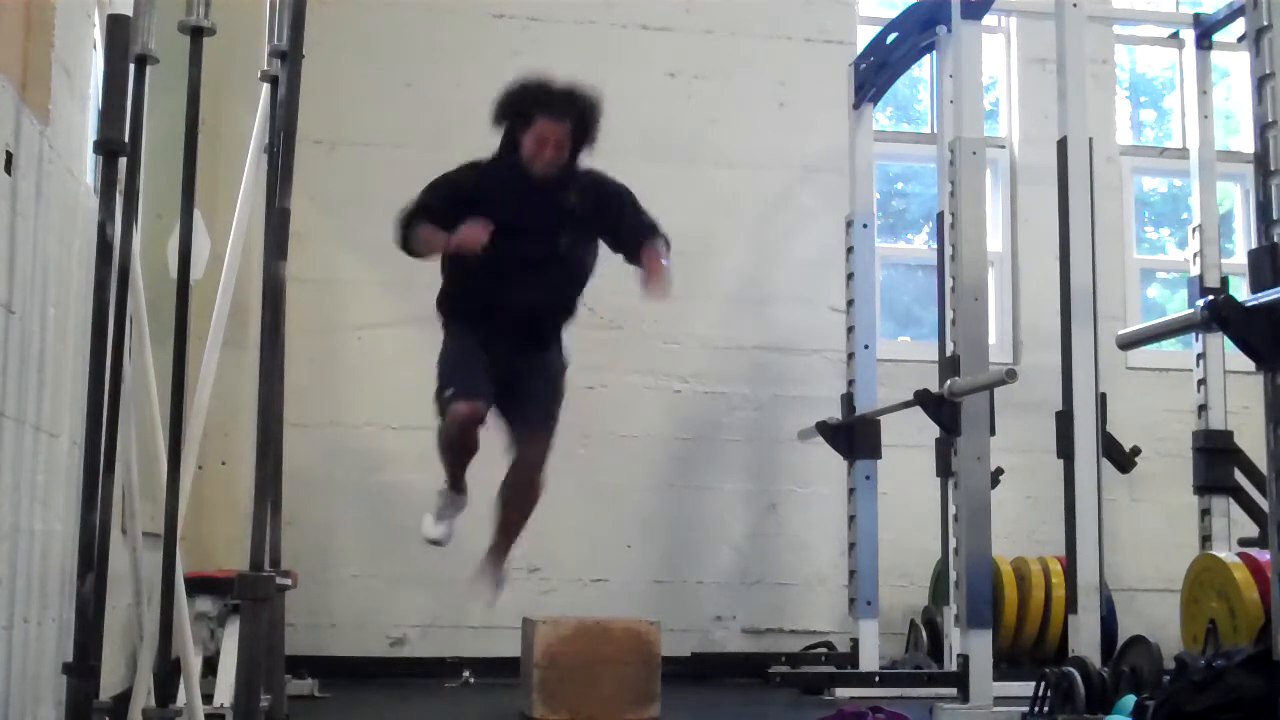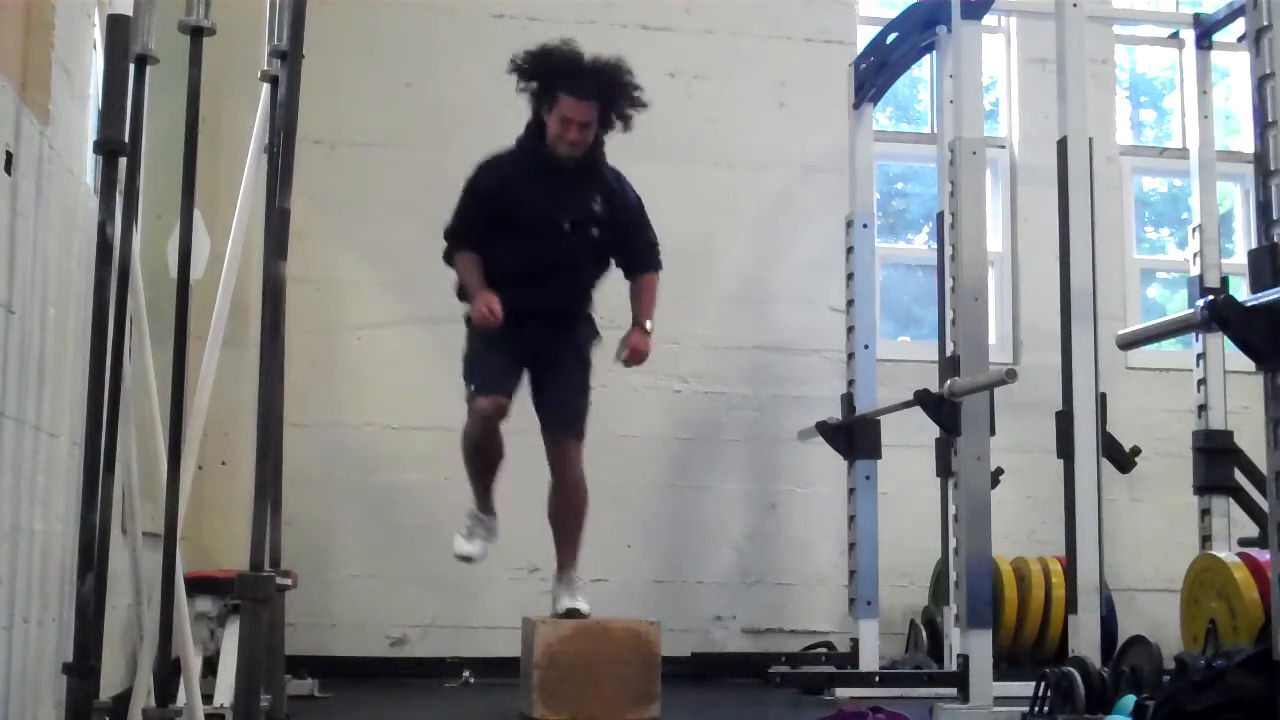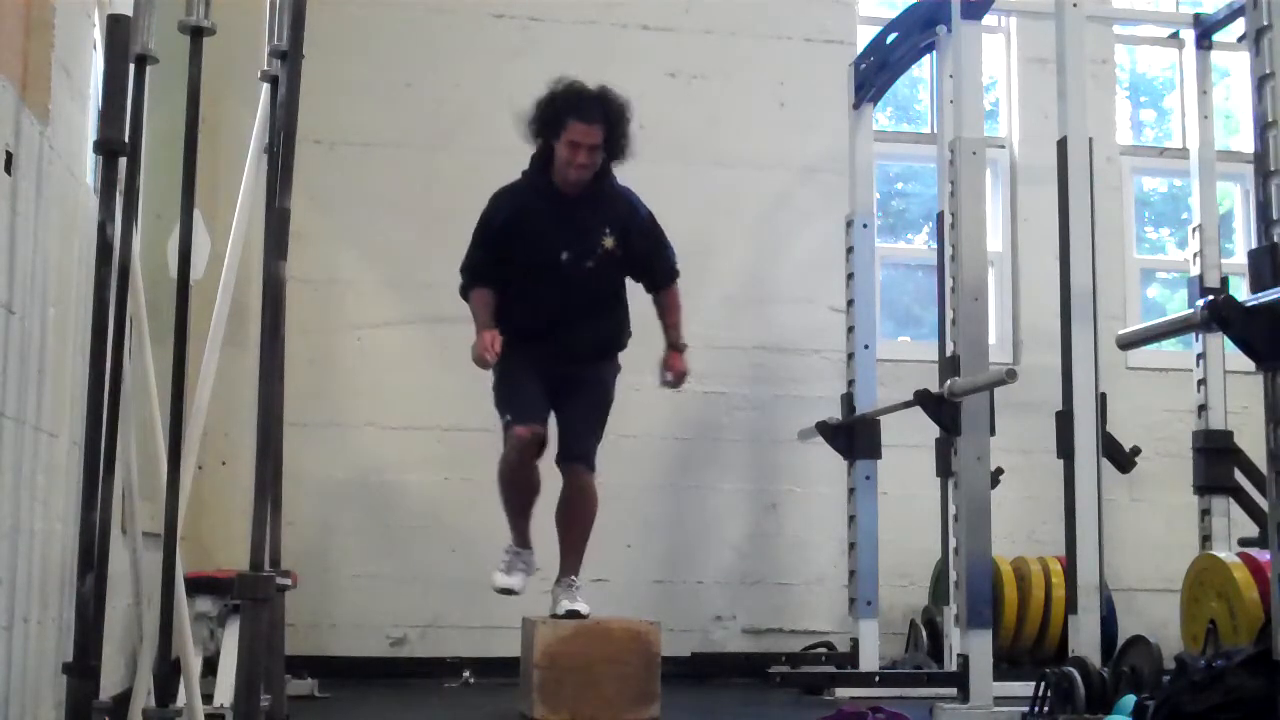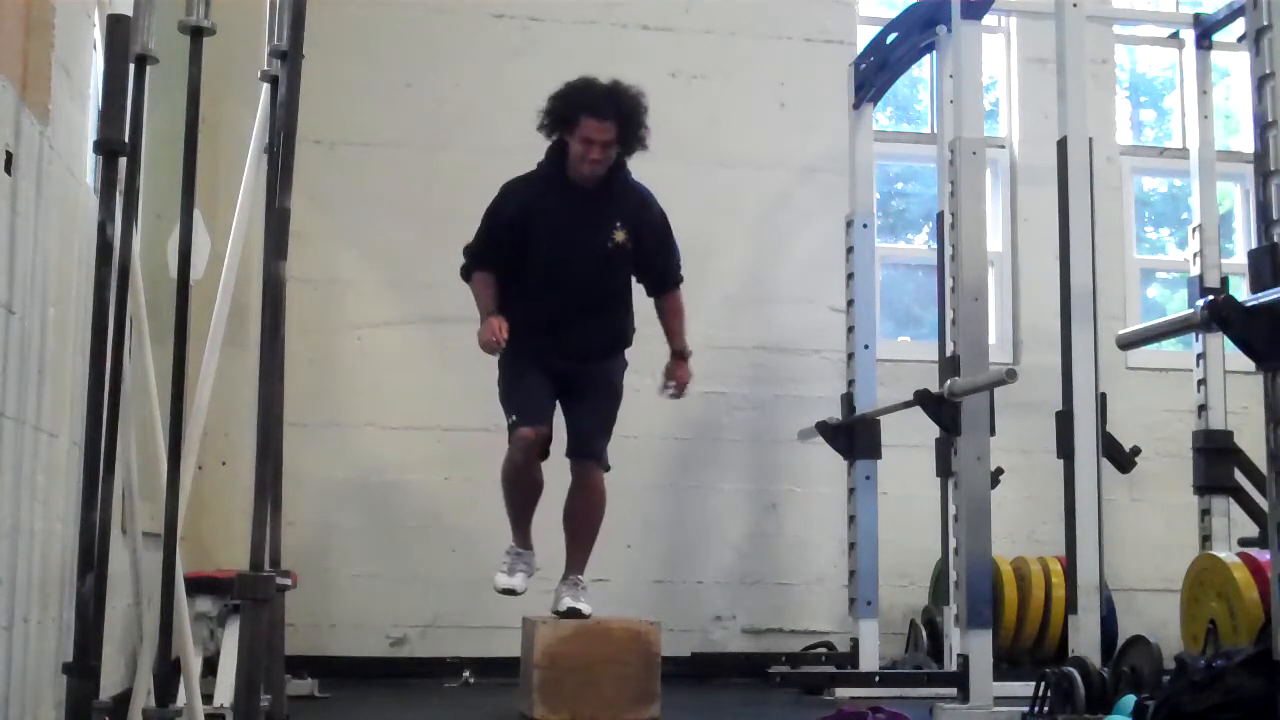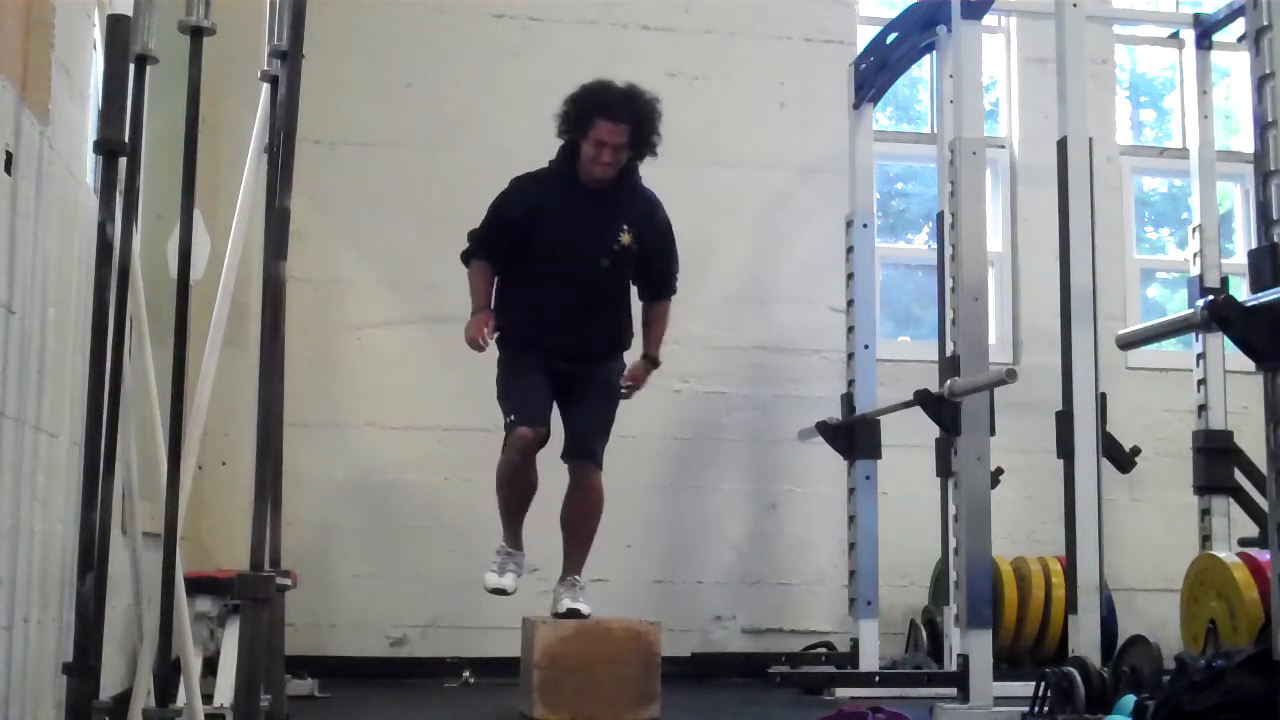
dt=0.2s
person 1, frame 1
left shoulder: (592, 192)
right shoulder: (477, 182)
left elbow: (644, 233)
right elbow: (412, 230)
left wrist: (654, 264)
right wrist: (448, 242)
left hip: (538, 344)
right hip: (475, 331)
left knee: (532, 455)
right knee: (463, 416)
left ankle: (495, 561)
right ankle: (453, 493)
person 1, frame 2
left shoulder: (610, 187)
right shoulder: (501, 172)
left elbow: (643, 261)
right elbow: (462, 240)
left wrist: (641, 326)
right wrist: (478, 290)
left hip: (566, 329)
right hip: (501, 323)
left knee: (566, 449)
right knee: (485, 410)
left ankle: (567, 579)
right ankle: (482, 513)
person 1, frame 3
left shoulder: (623, 209)
right shoulder: (511, 205)
left elbow: (662, 278)
right elbow: (478, 277)
left wrist: (675, 346)
right wrist: (486, 328)
left hip: (592, 361)
right hip: (524, 354)
left knee: (578, 467)
right knee: (522, 437)
left ankle: (568, 583)
right ankle: (519, 548)
person 1, frame 4
left shoulder: (637, 206)
right shoulder: (524, 195)
left elbow: (665, 283)
right elbow: (481, 263)
left wrist: (678, 353)
right wrist: (491, 315)
left hip: (599, 358)
right hip: (529, 350)
left knee: (588, 465)
right knee: (528, 439)
left ankle: (573, 583)
right ankle: (521, 549)
person 1, frame 5
left shoulder: (644, 210)
right shoulder: (532, 192)
left elbow: (658, 289)
right elbow: (483, 251)
left wrist: (649, 355)
right wrist: (482, 309)
left hip: (598, 360)
right hip: (527, 347)
left knee: (586, 466)
right knee: (524, 438)
left ankle: (571, 583)
right ankle: (511, 548)
